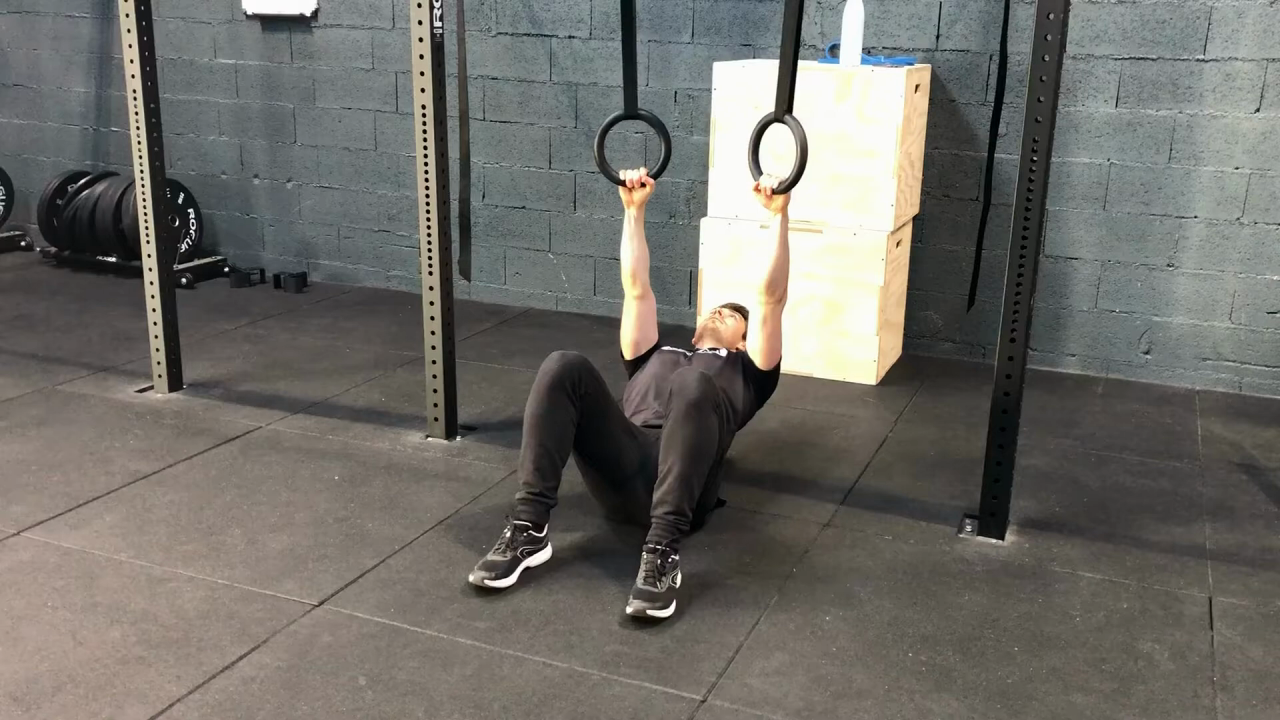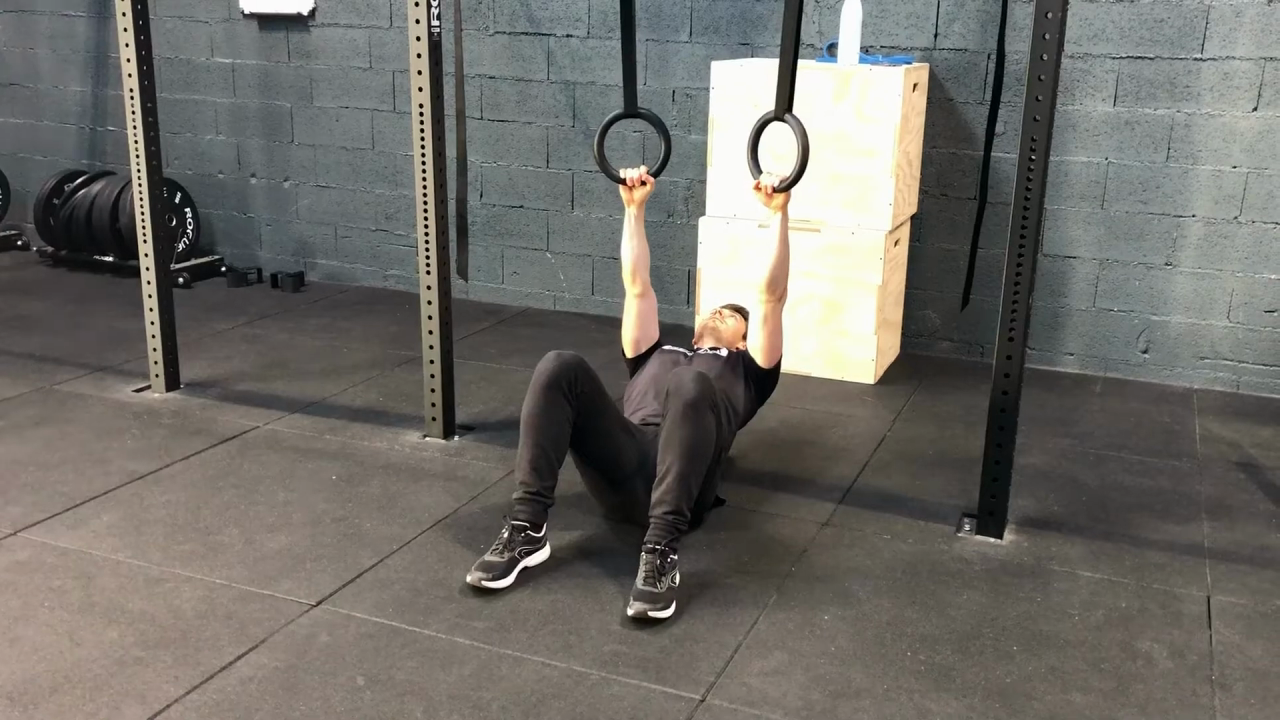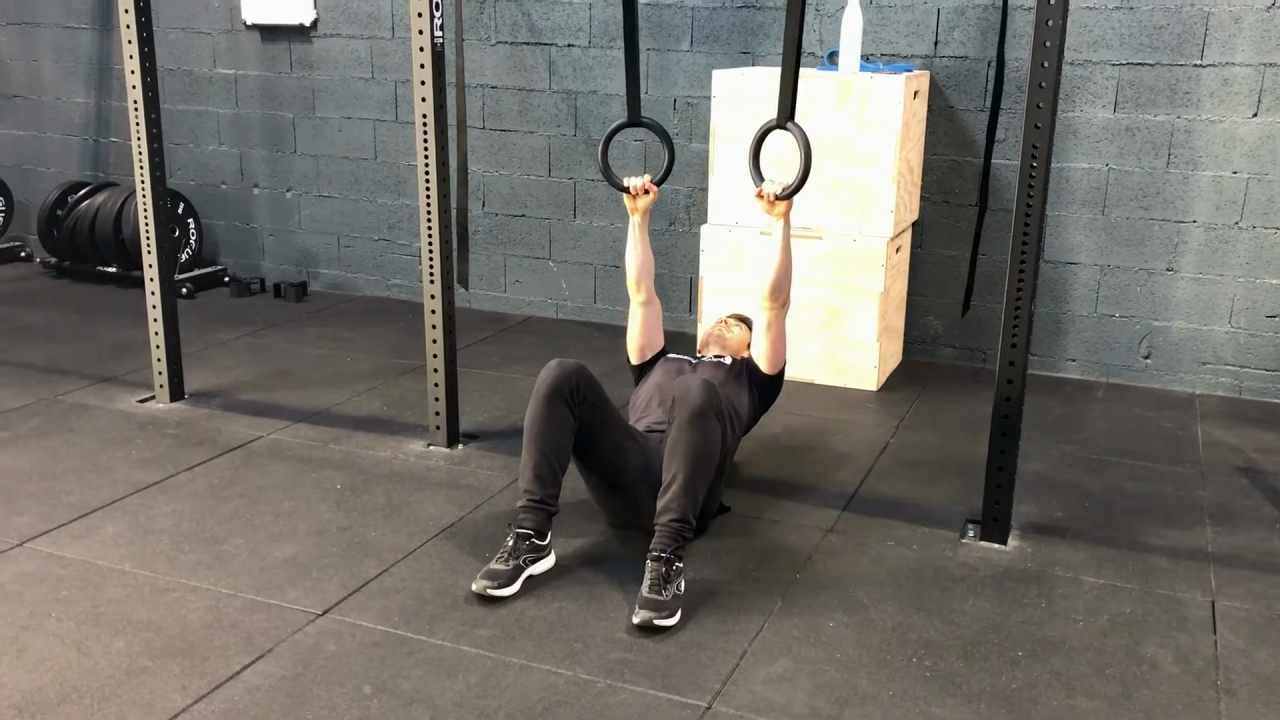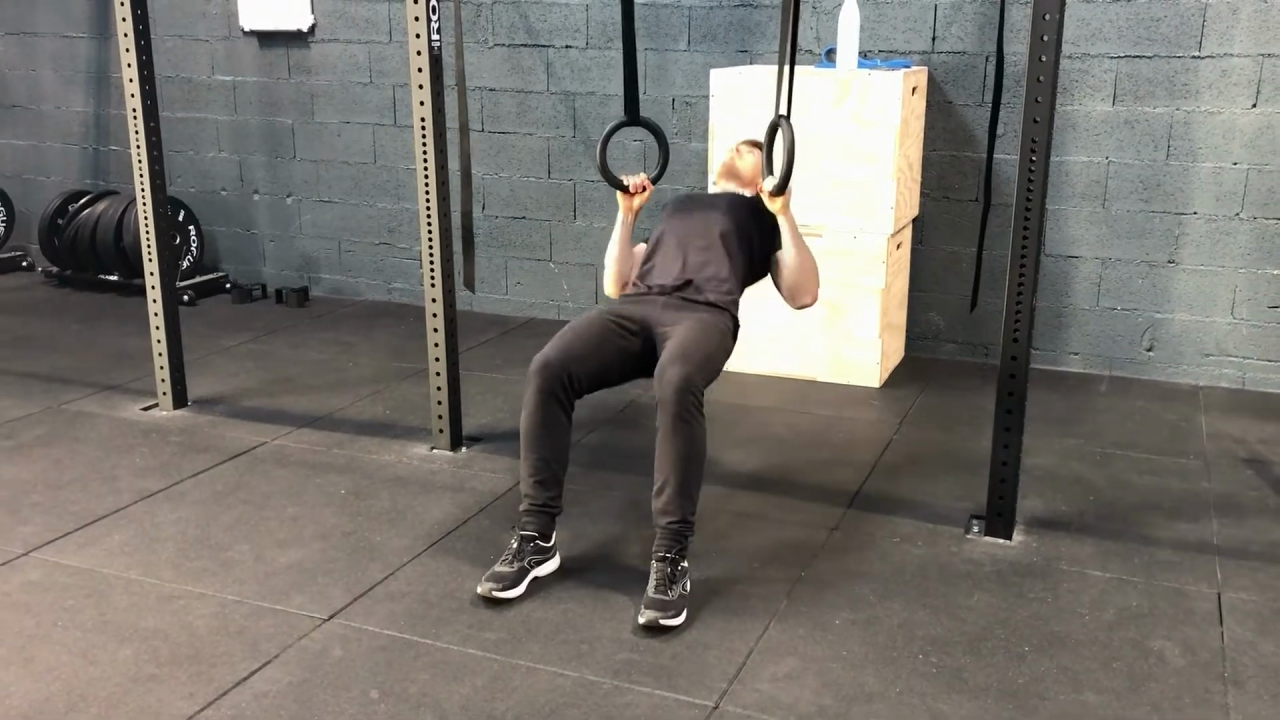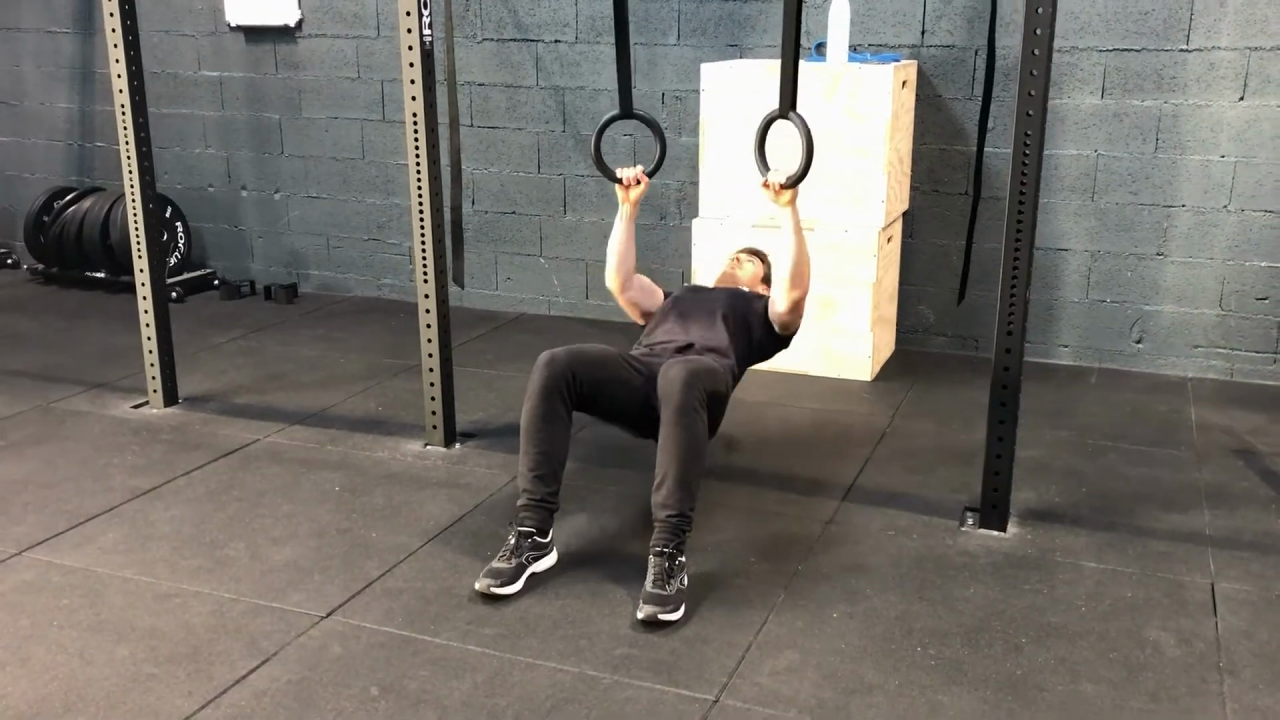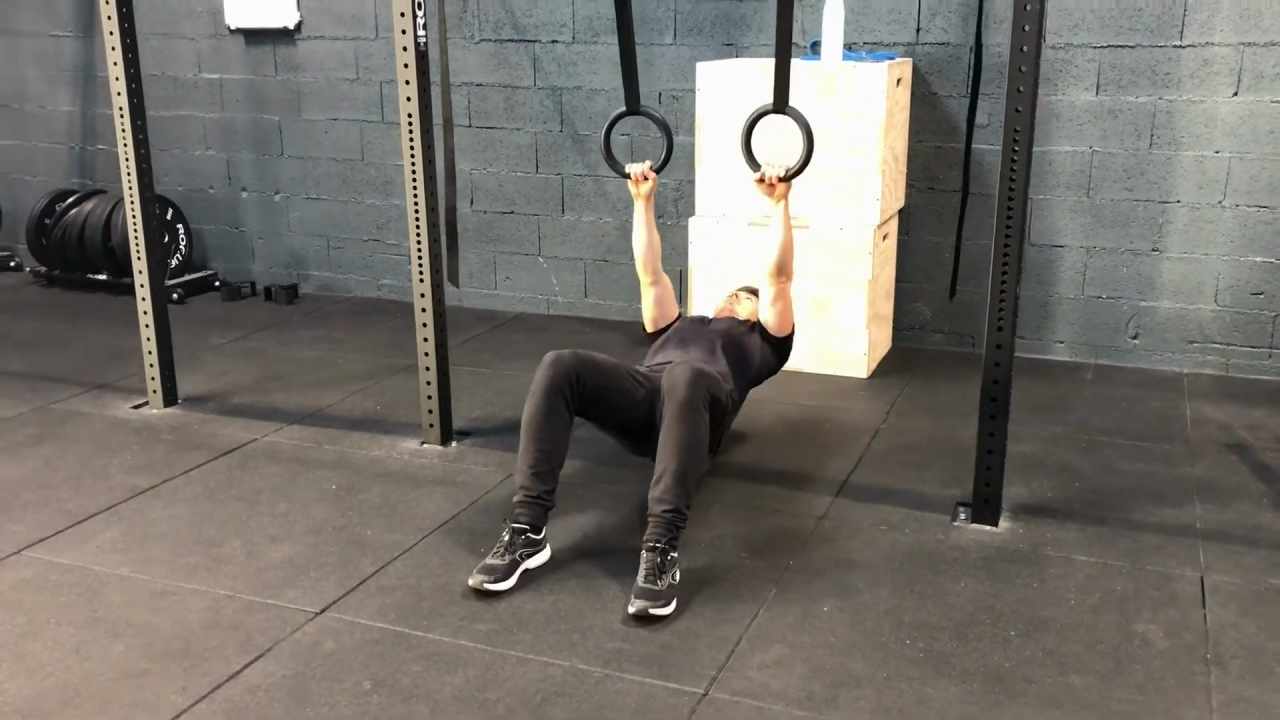
dt=0.7s
person 1, frame 1
left shoulder: (745, 371)
right shoulder: (655, 356)
left elbow: (770, 299)
right elbow: (636, 290)
left wrist: (777, 214)
right wrist: (634, 209)
left hip: (683, 476)
right hip: (621, 468)
left knee: (693, 384)
right knee: (563, 367)
left ankle: (662, 551)
right ankle: (528, 528)
person 1, frame 2
left shoulder: (746, 370)
right shoulder: (655, 356)
left elbow: (770, 297)
right elbow: (637, 285)
left wrist: (777, 213)
right wrist: (634, 208)
left hip: (682, 474)
right hip: (620, 469)
left knee: (690, 384)
right knee: (559, 367)
left ankle: (660, 551)
right ankle: (526, 528)
person 1, frame 3
left shoulder: (751, 377)
right shoulder: (660, 363)
left elbow: (773, 305)
right elbow: (642, 295)
left wrist: (780, 221)
right wrist: (639, 216)
left hip: (684, 475)
right hip: (625, 475)
left knee: (696, 392)
right knee: (561, 376)
left ankle: (666, 560)
right ankle: (531, 536)
person 1, frame 4
left shoulder: (761, 218)
right shoulder: (676, 207)
left elbow: (803, 295)
right elbow: (616, 287)
left wrist: (783, 212)
right wrist: (627, 213)
left hip: (704, 314)
right hip: (638, 307)
left knee: (677, 385)
right knee: (548, 371)
left ankle: (671, 558)
right ankle: (536, 537)
person 1, frame 5
left shoulder: (762, 314)
right shoulder: (677, 298)
left elbow: (794, 292)
right elbow: (618, 280)
left wrist: (788, 209)
right wrist: (628, 206)
left hip: (701, 374)
right hip: (641, 371)
left knee: (679, 381)
right knee: (553, 368)
left ankle: (668, 554)
right ankle: (533, 532)
person 1, frame 6
left shoulder: (763, 341)
right shoulder: (679, 326)
left elbow: (778, 281)
right elbow: (651, 274)
left wrist: (779, 204)
right wrist: (644, 200)
left hip: (700, 399)
right hip: (643, 394)
left knee: (684, 379)
right knee: (558, 367)
left ankle: (660, 550)
right ankle: (527, 530)
